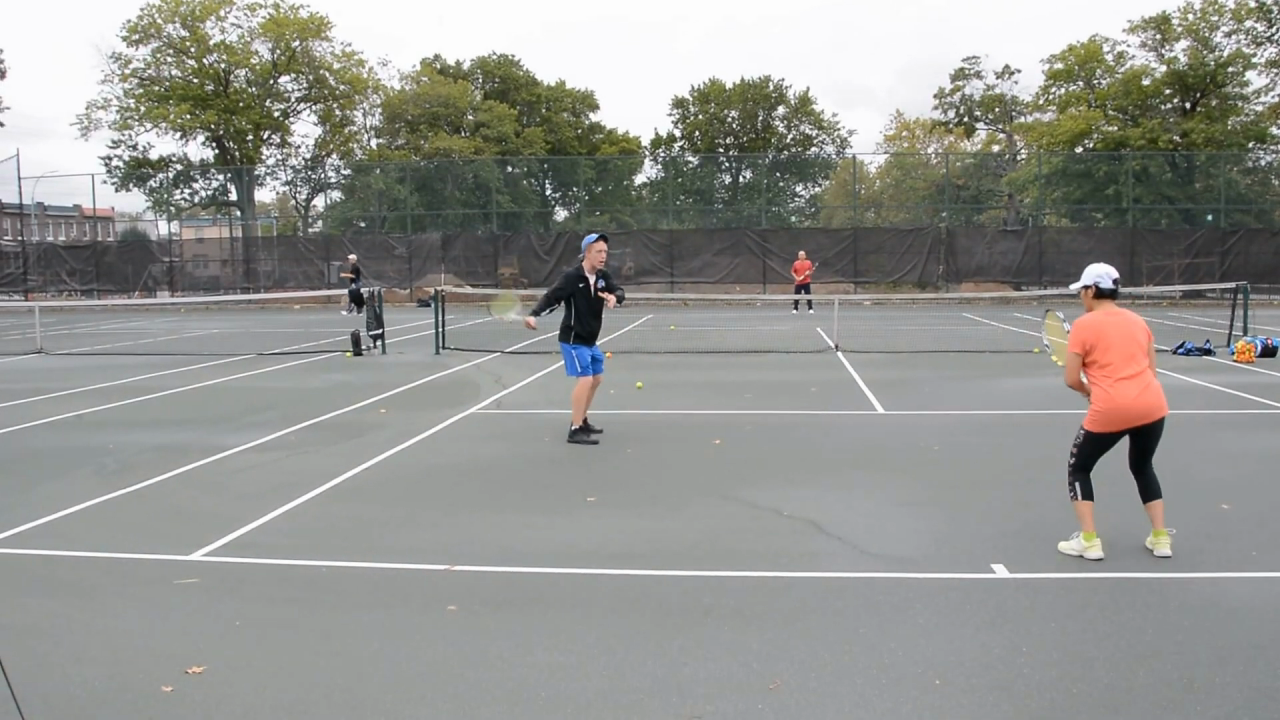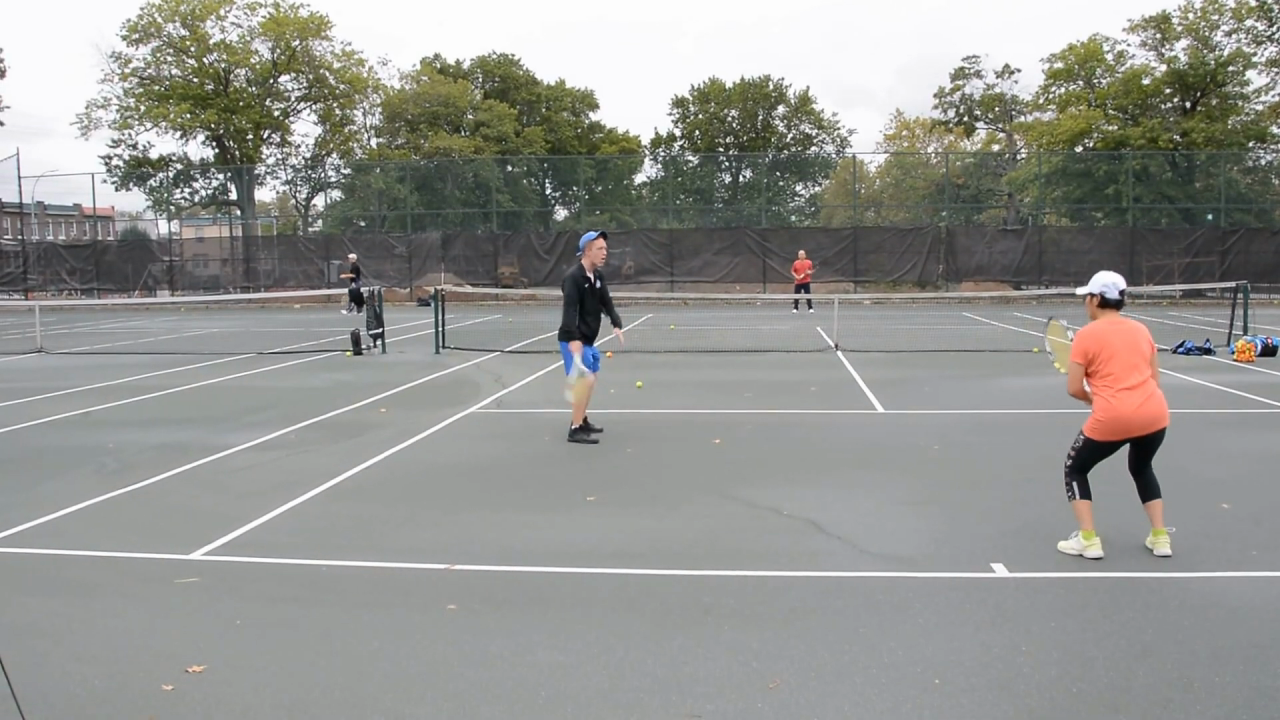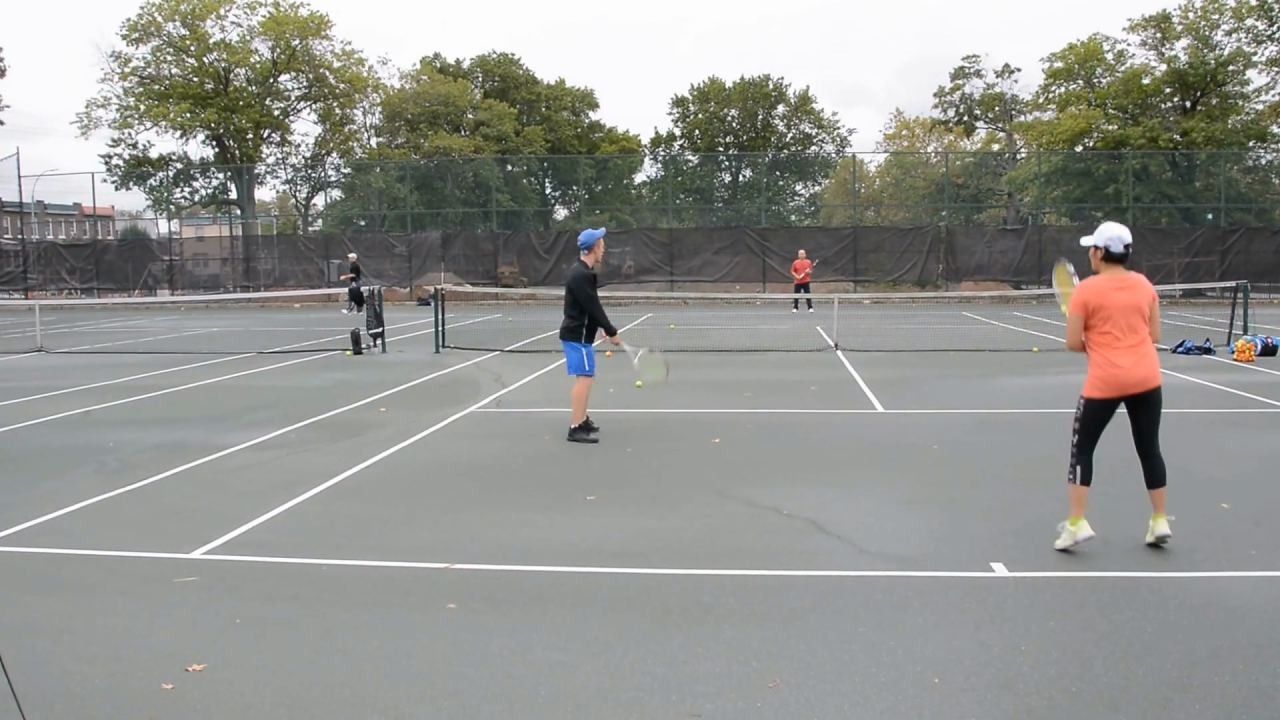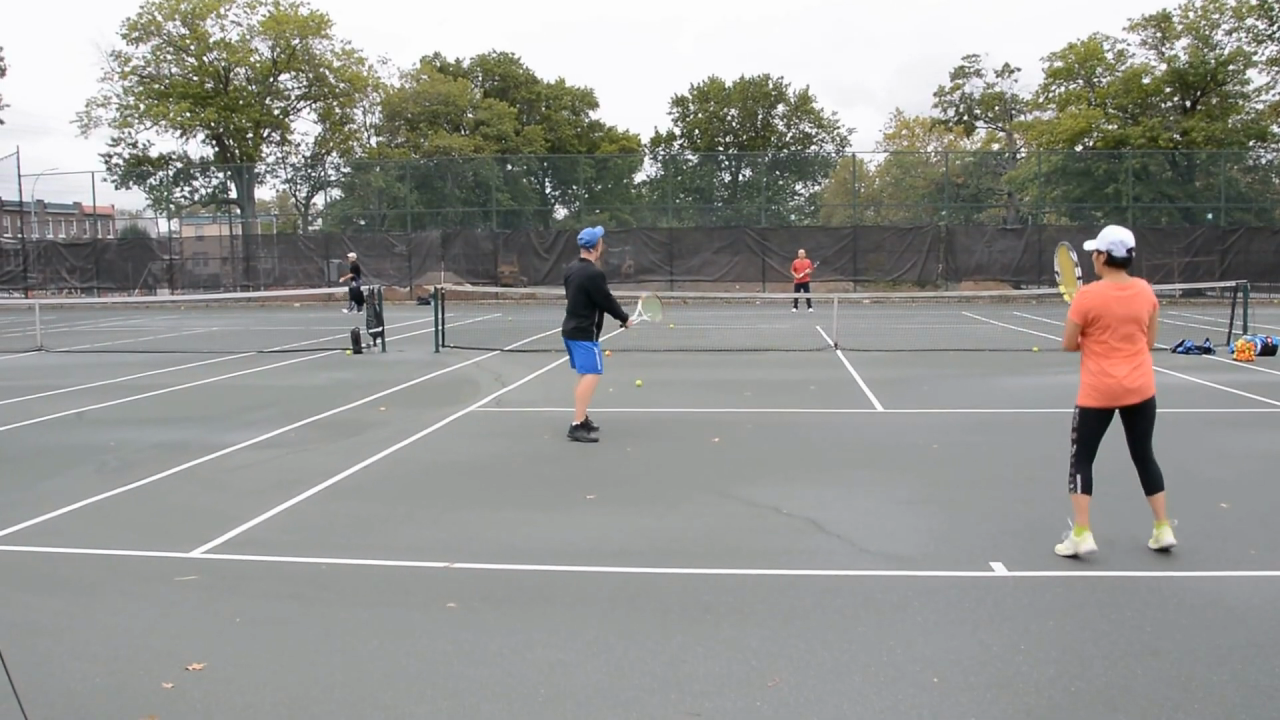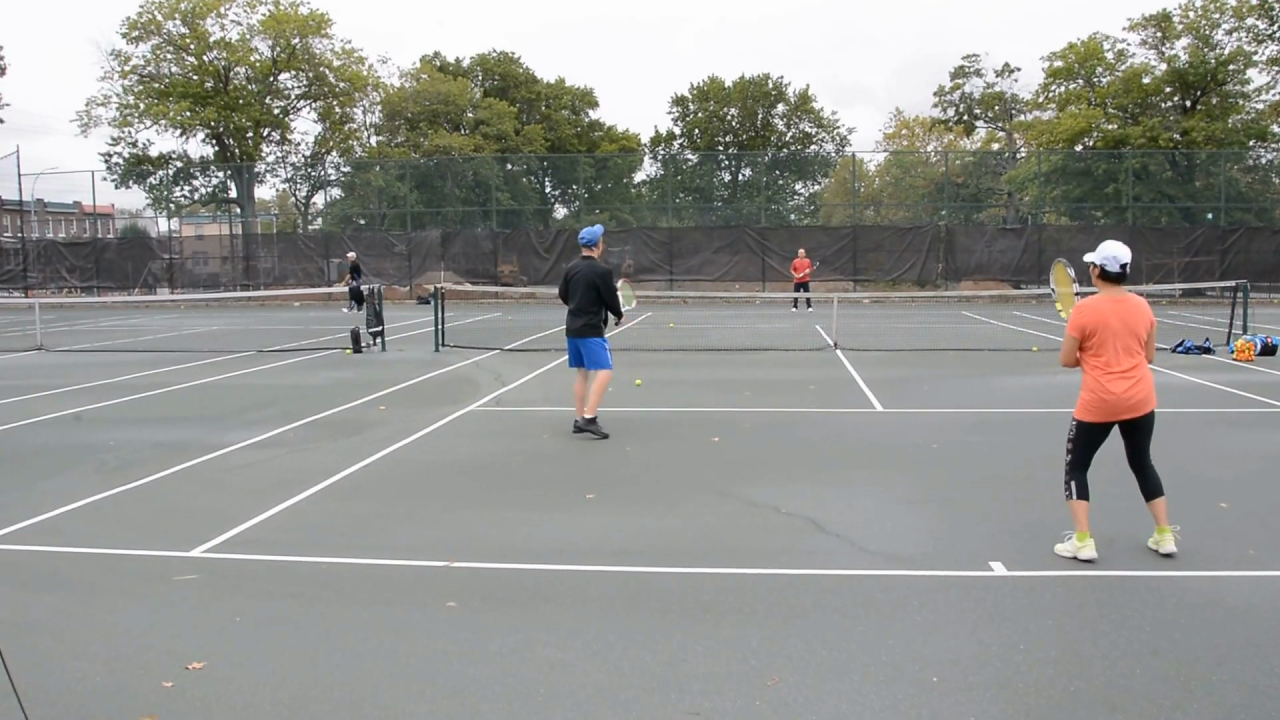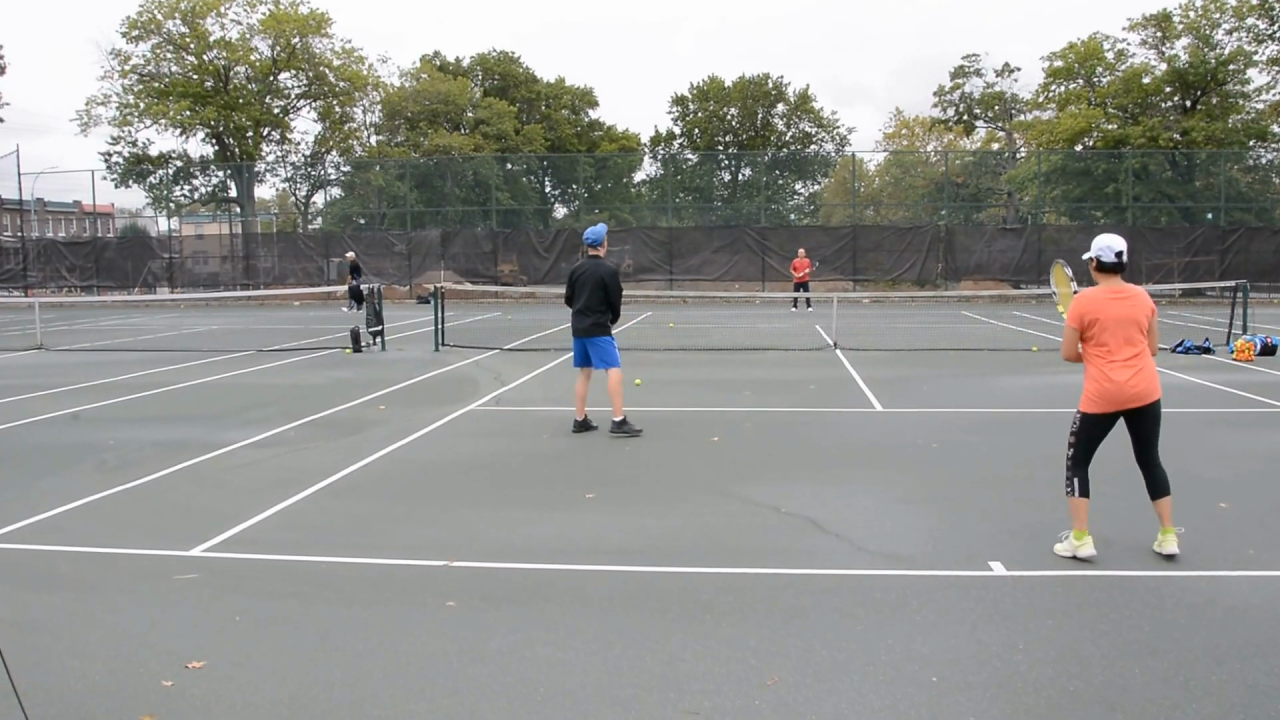
dt=0.2s
person 1, frame 1
left shoulder: (1083, 326)
right shoulder: (1137, 321)
left elbow: (1072, 380)
right elbow: (1150, 369)
left hip: (1110, 413)
right hip: (1153, 407)
left knee: (1078, 468)
right knee: (1142, 468)
left ankle: (1089, 541)
right ankle: (1160, 537)
person 1, frame 2
left shoulder: (1087, 336)
right shoulder: (1141, 331)
left elbow: (1074, 389)
right elbow: (1154, 380)
left hip: (1110, 421)
right hip: (1154, 417)
left knee: (1075, 469)
right knee: (1141, 469)
left ankle: (1088, 541)
right ankle: (1160, 538)
person 1, frame 3
left shoulder: (1086, 290)
right shoulder: (1144, 286)
left elbow: (1074, 343)
right elbow: (1155, 336)
left hip: (1104, 383)
right hip: (1147, 380)
left knee: (1082, 449)
right knee: (1149, 449)
left ankle: (1076, 523)
right ankle: (1159, 521)
person 1, frame 4
left shoulder: (1087, 295)
right shoulder: (1145, 292)
left elbow: (1068, 344)
right elbow: (1150, 342)
left hip: (1099, 392)
right hip: (1140, 388)
left knee: (1081, 459)
right knee: (1144, 456)
left ankle: (1081, 535)
right ankle: (1163, 529)
person 1, frame 5
left shoulder: (1084, 310)
right shoulder: (1142, 307)
left elbow: (1066, 360)
right elbow: (1148, 356)
left hip: (1097, 405)
right hip: (1140, 401)
left knee: (1075, 467)
right knee: (1142, 464)
left ankle: (1083, 540)
right ankle: (1165, 535)
person 1, frame 6
left shoulder: (1082, 300)
right shoulder: (1142, 297)
left elbow: (1068, 353)
right elbow: (1152, 348)
left hip: (1102, 396)
right hip: (1144, 392)
left knee: (1077, 462)
right knee: (1150, 461)
left ankle: (1081, 539)
right ankle: (1168, 537)
person 2, frame 1
left shoulder: (603, 276)
right shoulder: (570, 277)
left elbow: (619, 292)
right elbow: (550, 298)
left wrist: (614, 297)
right wrist: (533, 315)
left hip: (590, 340)
right hip: (574, 340)
left knee: (595, 379)
right knee: (583, 380)
left ankle: (581, 421)
right ankle: (576, 430)
person 2, frame 2
left shoulder: (597, 276)
right shoulder: (573, 277)
left elbow: (606, 303)
right elbow: (569, 309)
left wrist: (617, 324)
right wrist: (573, 339)
left hip: (587, 339)
right hip: (575, 339)
left knee: (591, 378)
right knee: (586, 379)
left ankle: (580, 420)
right ankle: (576, 430)
person 2, frame 3
left shoulder: (583, 271)
right shoulder: (583, 275)
left elbow: (592, 305)
right elbow: (593, 307)
left wrist: (603, 325)
right wrist: (611, 331)
left hip: (576, 333)
right hip: (577, 335)
left knee: (585, 377)
right knee: (584, 377)
left ankle: (582, 420)
right ankle: (576, 429)
person 2, frame 4
left shoulder: (572, 269)
right shoulder: (594, 274)
right elbow: (606, 301)
right wrist: (624, 318)
left hip: (570, 330)
right hip: (584, 333)
left knee: (583, 374)
right knee: (590, 376)
left ankle: (581, 421)
right ankle: (576, 427)
person 2, frame 5
left shoulder: (571, 269)
right shoulder: (602, 271)
left elbow: (563, 296)
right elbow: (611, 299)
right wrist: (619, 315)
left hip: (572, 329)
right hip: (591, 331)
left knee: (582, 373)
right knee: (604, 372)
left ankle: (580, 419)
right ankle: (588, 418)
person 2, frame 6
left shoulder: (576, 269)
right shoulder: (608, 271)
left elbow: (568, 299)
right elbow: (616, 301)
right wrist: (612, 319)
left hip: (579, 328)
right hip: (599, 330)
left knee: (584, 372)
right knee: (614, 371)
left ankle: (580, 420)
right ankle: (619, 420)
